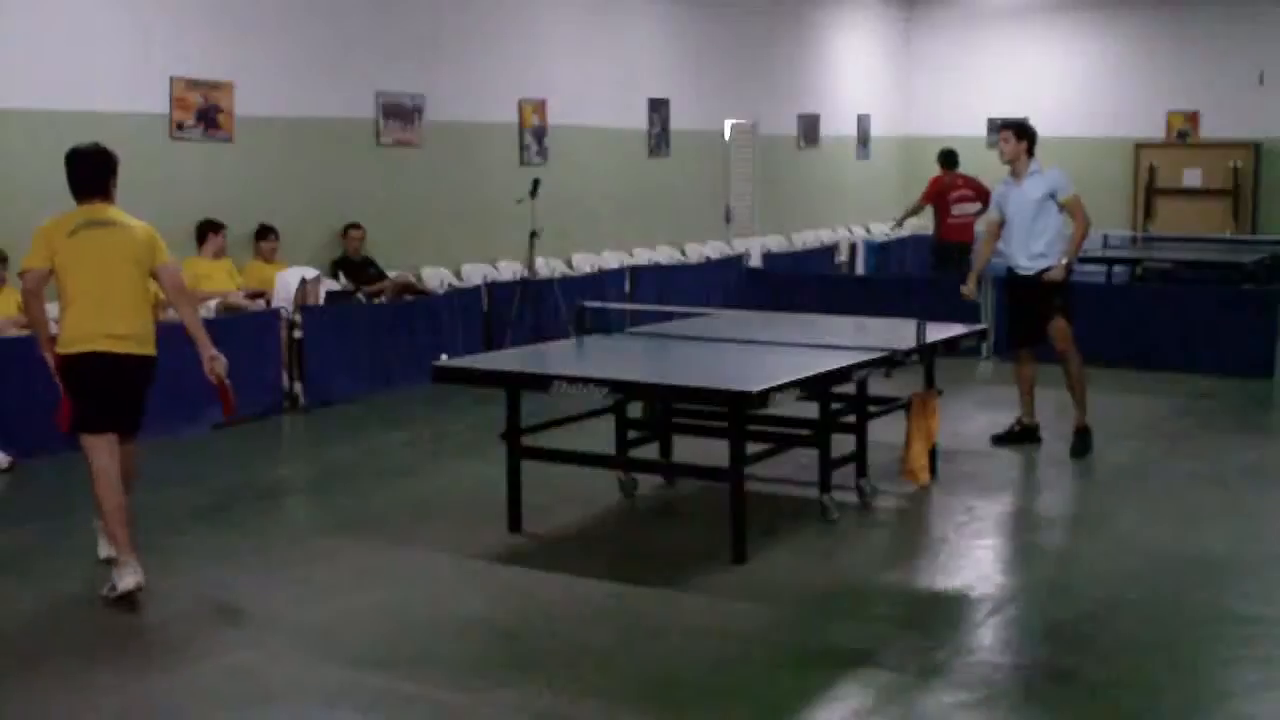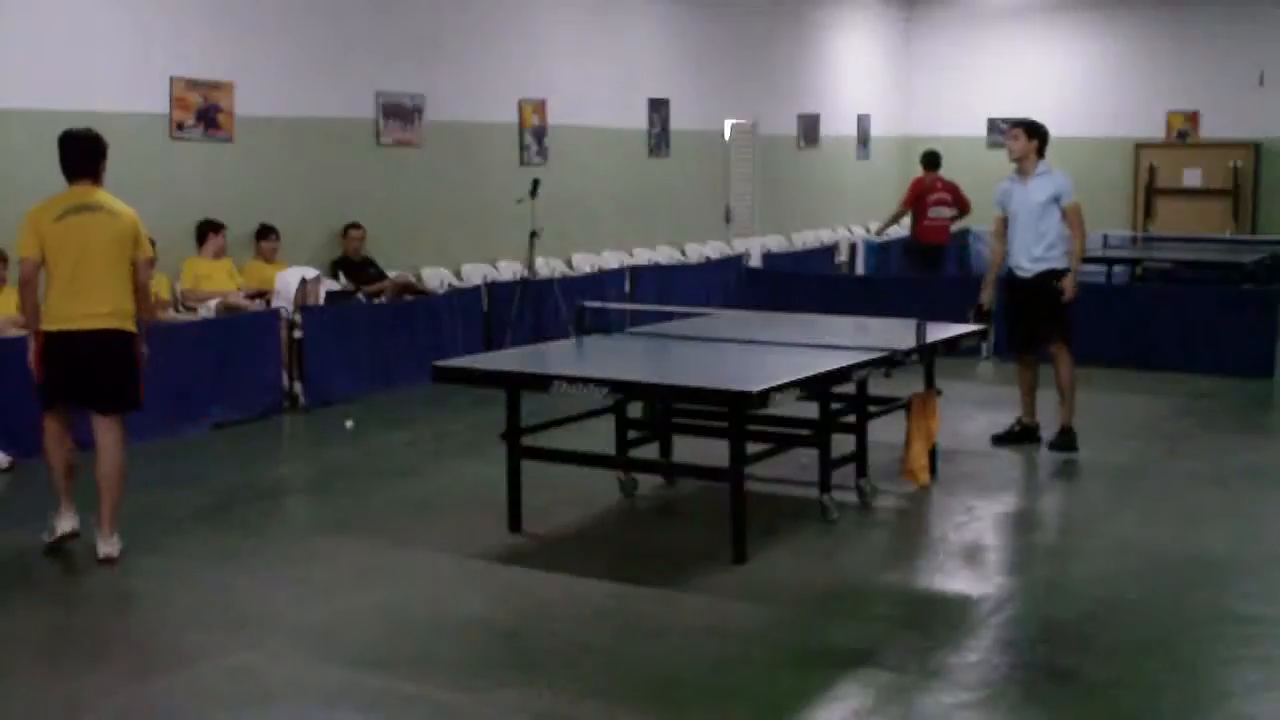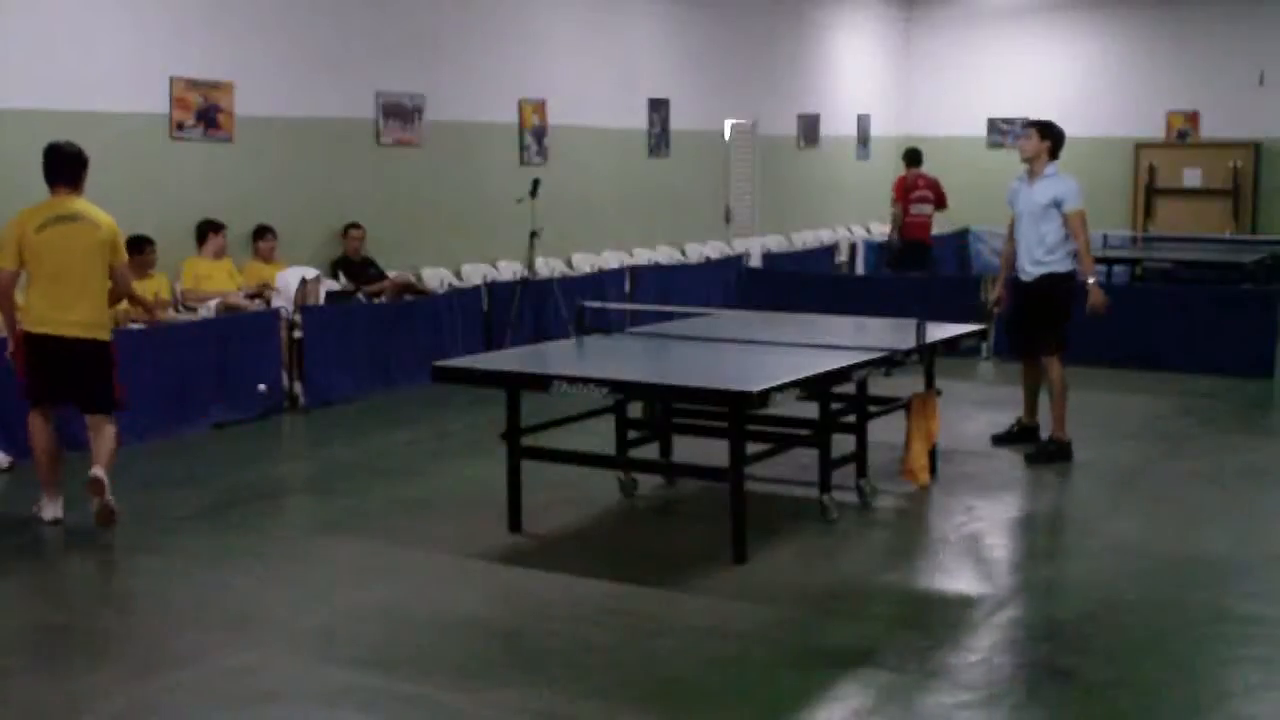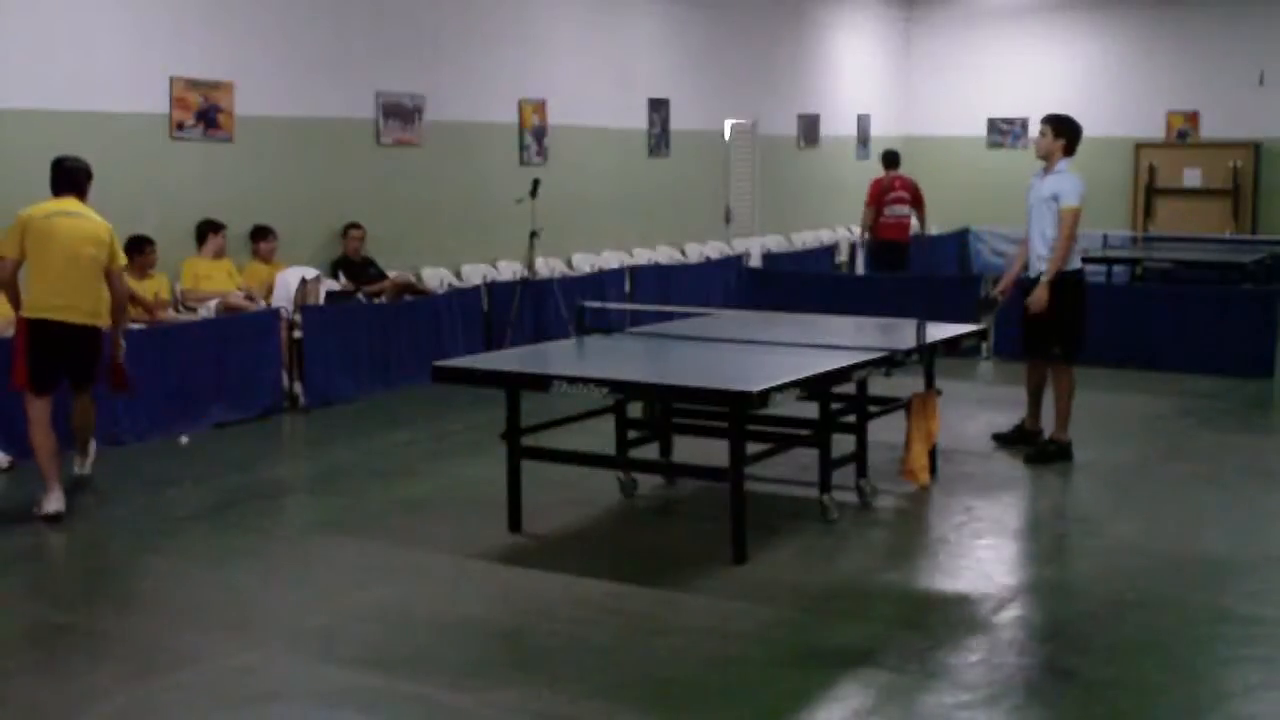
dt=0.3s
person 1, frame 1
left shoulder: (52, 232)
right shoulder: (142, 231)
left elbow: (31, 291)
right elbow: (178, 293)
left wrist: (47, 348)
right wrist: (207, 350)
left hip: (82, 353)
right hip: (136, 352)
left knee: (104, 457)
right knee: (124, 443)
left ankle: (128, 566)
right ankle: (113, 539)
person 1, frame 2
left shoulder: (42, 215)
right shoulder: (126, 215)
left elbow: (27, 279)
right elbow: (142, 286)
left wrist: (34, 336)
right wrist: (141, 338)
left hip: (62, 332)
right hip: (115, 332)
left knee: (56, 420)
right knee: (109, 430)
left ankle: (65, 512)
right ankle: (107, 536)
person 1, frame 3
right shoulder: (105, 223)
right elbow: (124, 289)
left hip: (41, 334)
right hip: (93, 335)
left knee: (41, 415)
right knee: (102, 421)
left ankle: (52, 500)
right ankle: (99, 473)
person 1, frame 4
right shoulder: (102, 226)
right elbow: (120, 293)
right wrist: (117, 335)
left hip: (40, 319)
right hip: (88, 322)
left knee: (38, 406)
right knee: (82, 393)
left ankle: (53, 493)
right ankle: (82, 458)
person 2, frame 1
left shoulder: (1052, 178)
right shoulder: (1001, 191)
left elbow: (1081, 221)
right elbow: (990, 238)
left wrist: (1064, 263)
right wrist: (973, 277)
left hip: (1049, 275)
right hip: (1018, 277)
left knee: (1062, 342)
right knee: (1022, 351)
left ankle: (1081, 424)
right ankle: (1028, 423)
person 2, frame 2
left shoulder: (1058, 181)
right shoulder: (1006, 189)
left elbow: (1077, 230)
right elbow: (1000, 239)
left wrist: (1072, 274)
right wrist: (989, 285)
left hip: (1051, 277)
right hip: (1018, 279)
left knee: (1057, 349)
right knee: (1024, 353)
left ankle: (1067, 427)
right ankle: (1028, 423)
person 2, frame 3
left shoulder: (1064, 185)
right shoulder: (1017, 187)
left elbow: (1080, 237)
left wrist: (1092, 282)
right wrist: (1000, 283)
left hip: (1054, 281)
right hip: (1024, 281)
left knee: (1049, 356)
right knee: (1028, 356)
left ankle: (1060, 439)
right ankle: (1029, 424)
person 2, frame 4
left shoulder: (1068, 182)
right shoulder: (1037, 181)
left elbow: (1065, 237)
left wrist: (1046, 283)
right wrist: (1010, 277)
left hip: (1057, 281)
right hip: (1035, 278)
left knee: (1059, 361)
right knee: (1035, 357)
left ankle: (1061, 439)
right ankle: (1031, 426)
